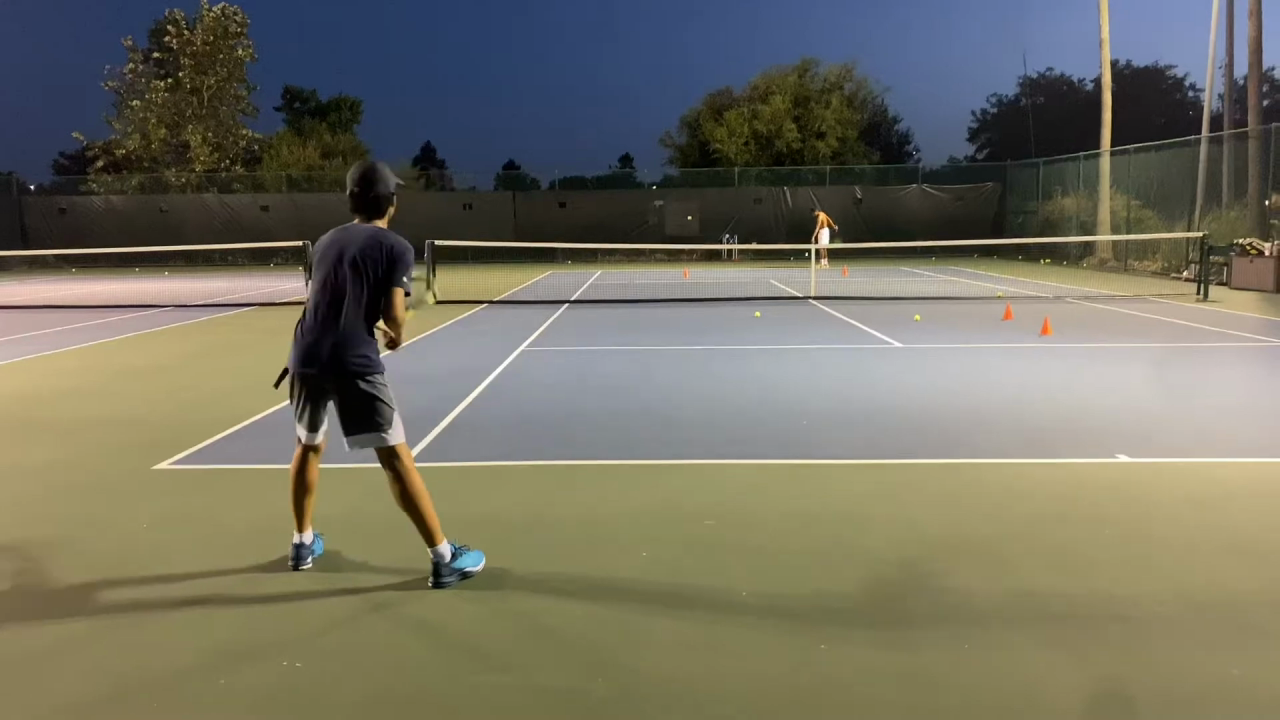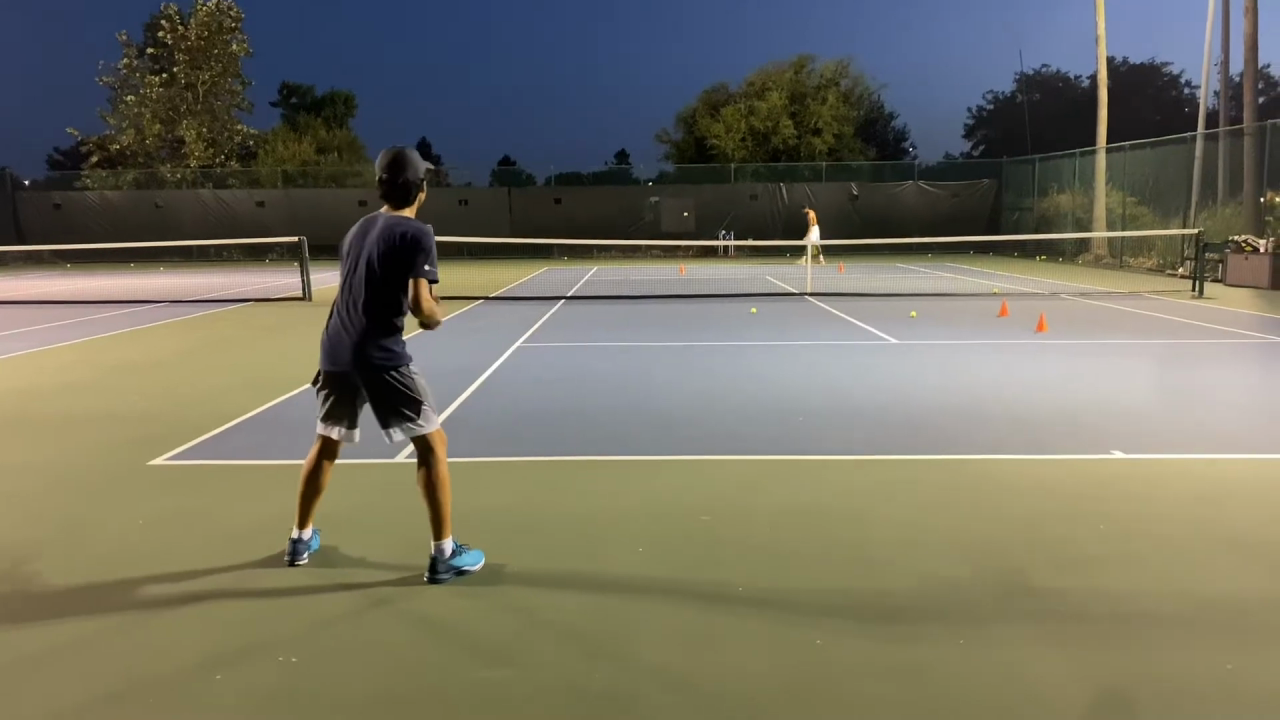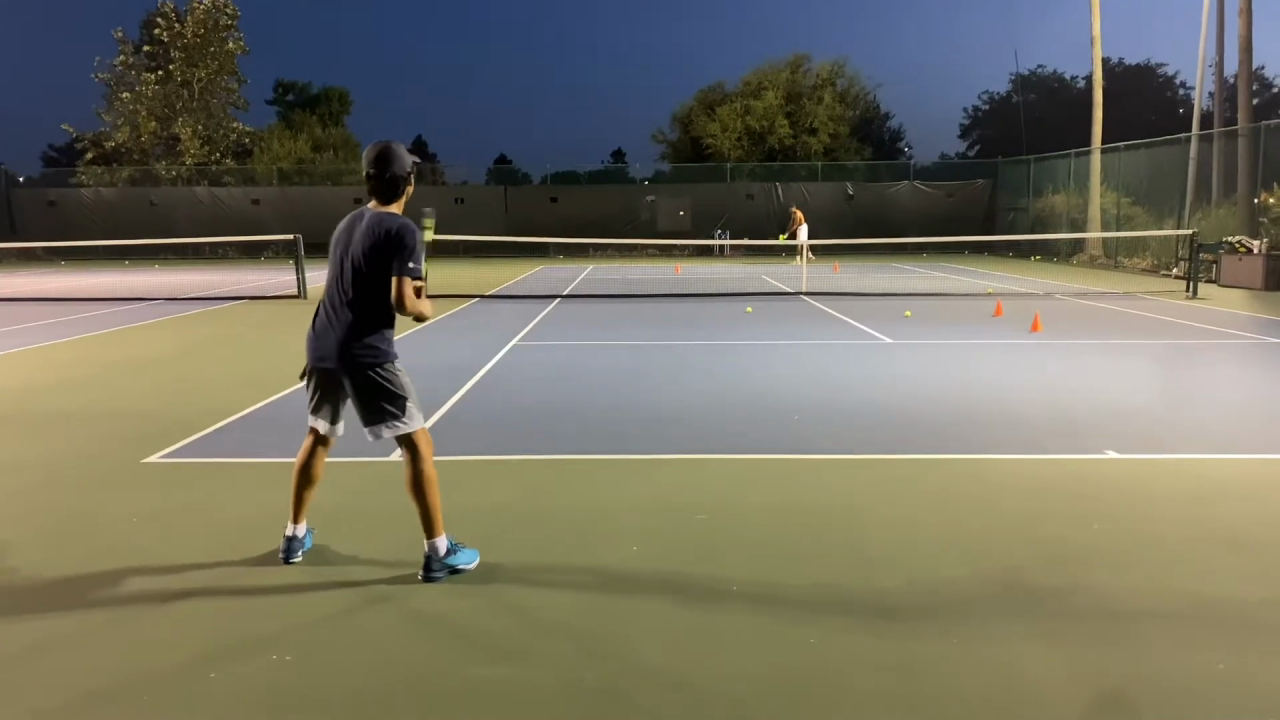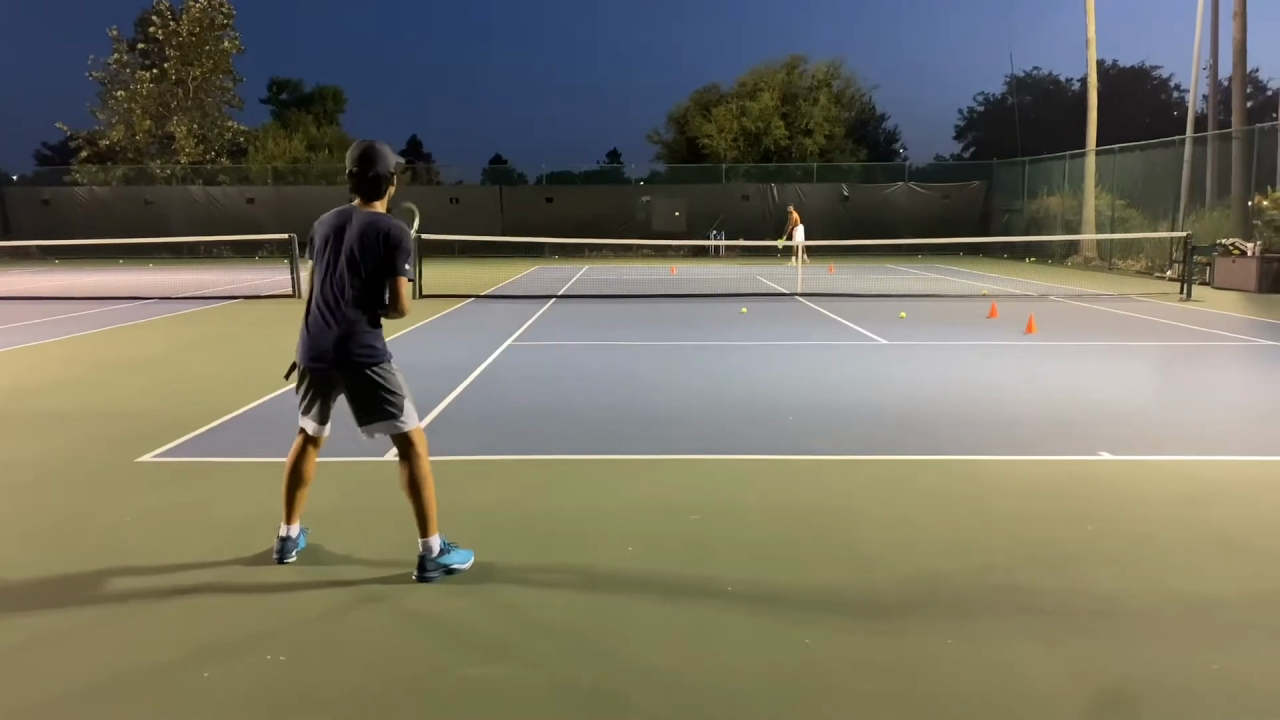
dt=0.5s
person 1, frame 1
left shoulder: (326, 242)
right shoulder: (396, 248)
right elbow: (394, 317)
right wrist: (395, 336)
left hip: (306, 356)
right hip: (355, 362)
left knee: (309, 446)
right knee: (396, 458)
left ankle: (303, 542)
right ankle: (445, 557)
person 1, frame 2
left shoulder: (359, 230)
right shoulder: (417, 234)
right elbow: (421, 305)
left wrist: (409, 305)
right wrist: (436, 316)
left hip: (336, 351)
right hip: (382, 355)
left knee: (326, 443)
right knee: (432, 444)
left ankle: (301, 538)
right ankle: (444, 554)
person 1, frame 3
left shoulder: (348, 223)
right shoulder: (403, 231)
right elbow: (404, 305)
left wrist: (403, 291)
right wrist: (422, 307)
left hip: (322, 346)
right hip: (367, 352)
left knee: (318, 436)
right knee: (417, 444)
left ankle: (295, 535)
right ankle: (439, 552)
person 1, frame 4
left shoulder: (324, 223)
right shoulder: (394, 231)
right elbow: (400, 307)
left hip: (314, 347)
right hip: (362, 351)
left knee: (308, 436)
right knee: (412, 443)
left ankle: (288, 535)
right ankle: (432, 551)
